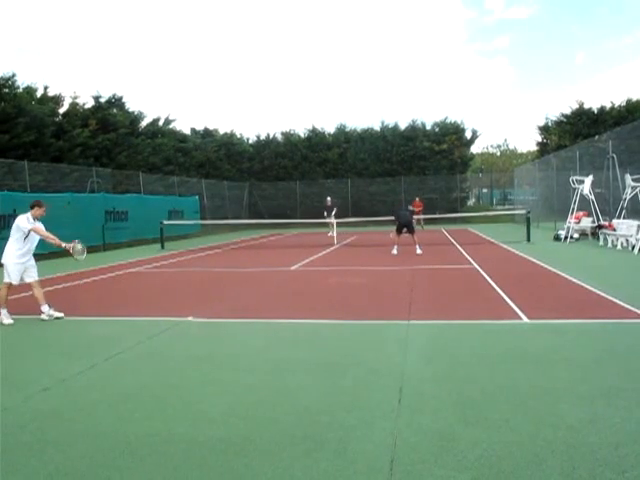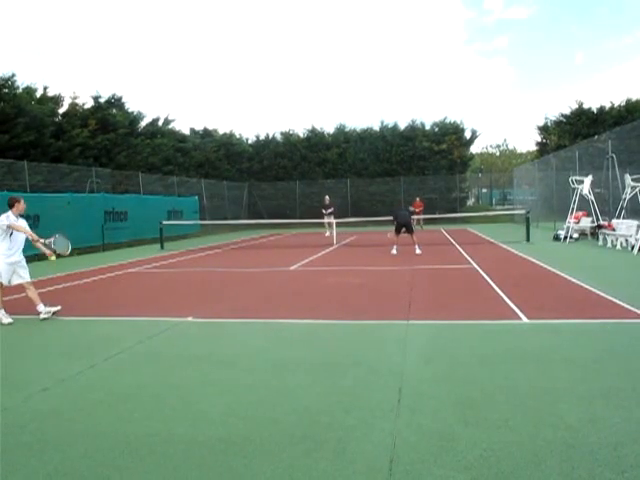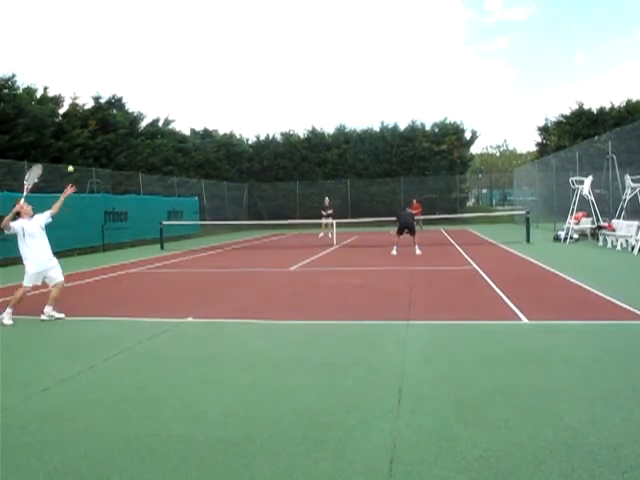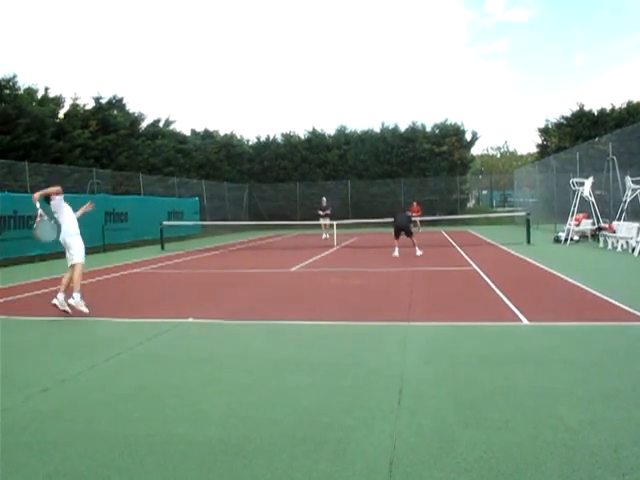
dt=0.5s
person 1, frame 1
left shoulder: (38, 224)
right shoulder: (21, 219)
left elbow: (47, 238)
right elbow: (37, 231)
left wrist: (64, 245)
right wrist: (56, 239)
left hip: (27, 259)
right hip: (12, 258)
left knee: (35, 283)
left ankle: (46, 311)
person 1, frame 2
left shoulder: (22, 222)
left elbow: (32, 238)
right elbow: (13, 226)
left wrist: (45, 250)
right wrist: (30, 234)
left hip: (18, 260)
left knee: (28, 284)
left ankle: (43, 310)
person 1, frame 3
left shoulder: (38, 218)
right shoulder: (19, 225)
left elbow: (53, 210)
left wrist: (64, 196)
right wrist: (13, 212)
left hip: (50, 259)
right hip: (35, 262)
left knee: (59, 283)
right knee: (25, 288)
left ankle: (48, 311)
person 1, frame 4
left shoulder: (62, 207)
right shoulder: (57, 202)
left elbow: (73, 216)
right elbow: (57, 189)
left wrist: (83, 209)
right wrist: (40, 194)
left hip: (71, 237)
right hip: (71, 236)
left knee: (72, 269)
right knee: (78, 265)
left ankle: (60, 297)
right ankle: (76, 298)
